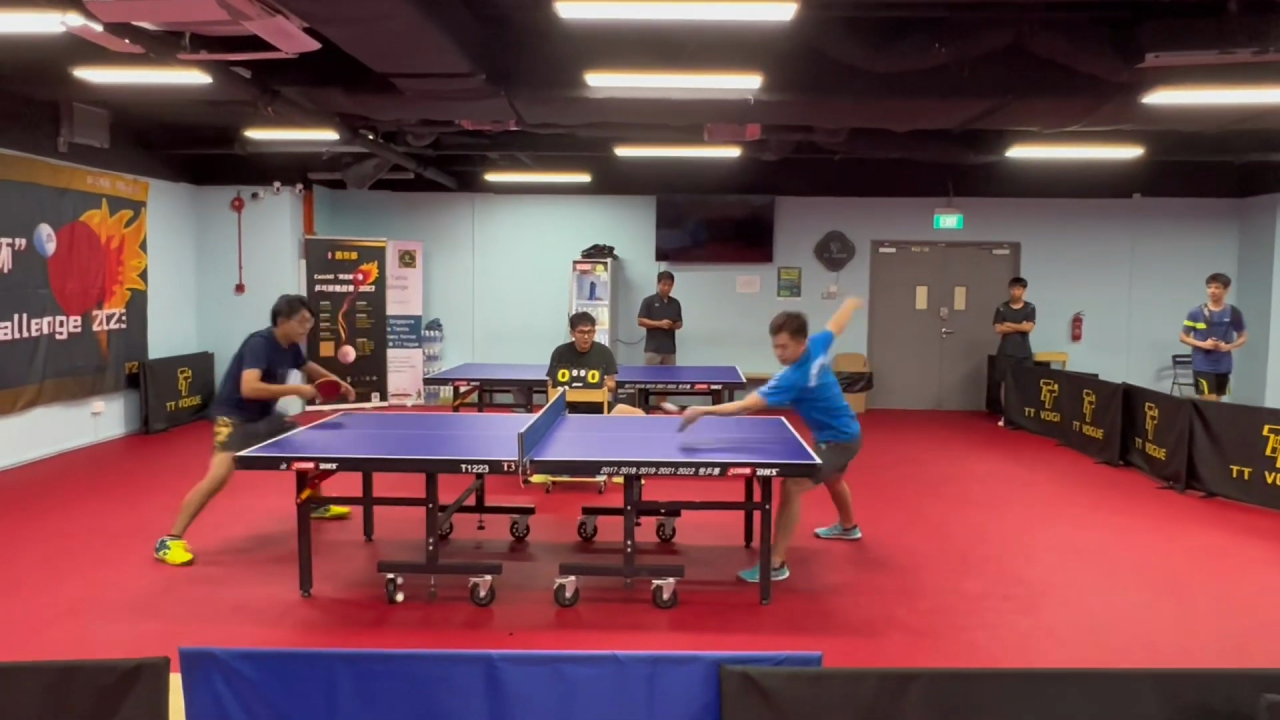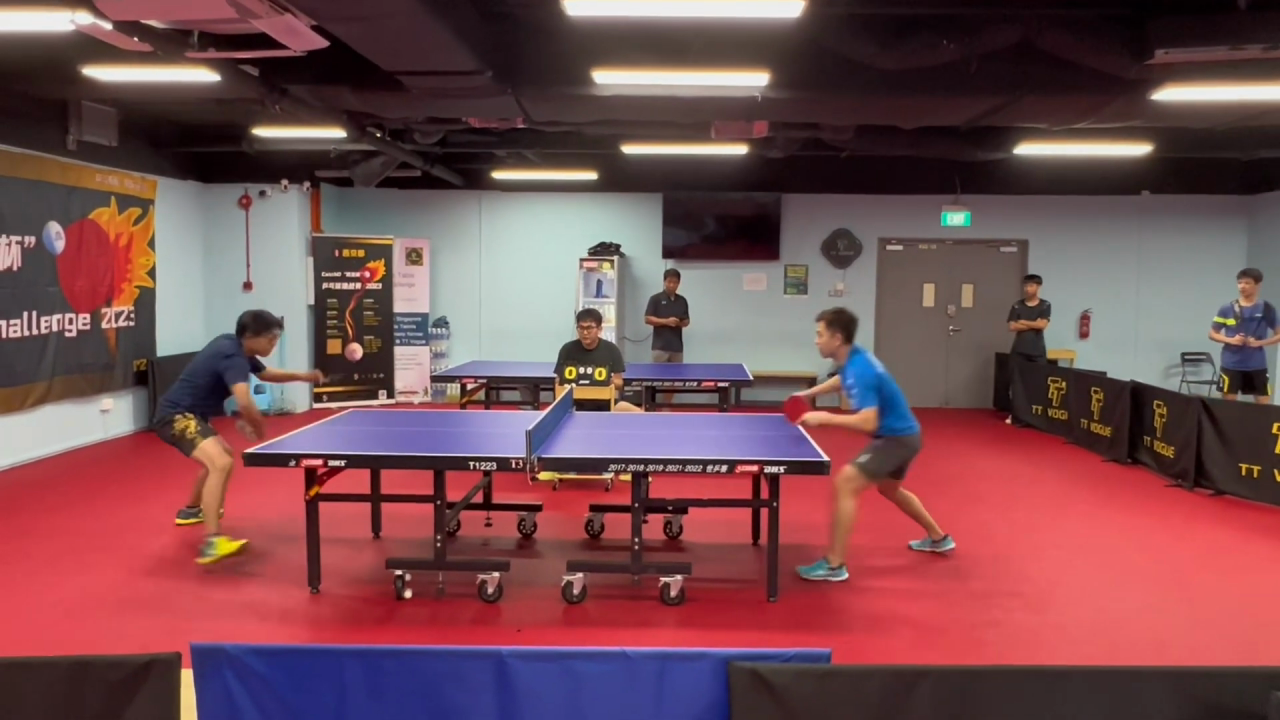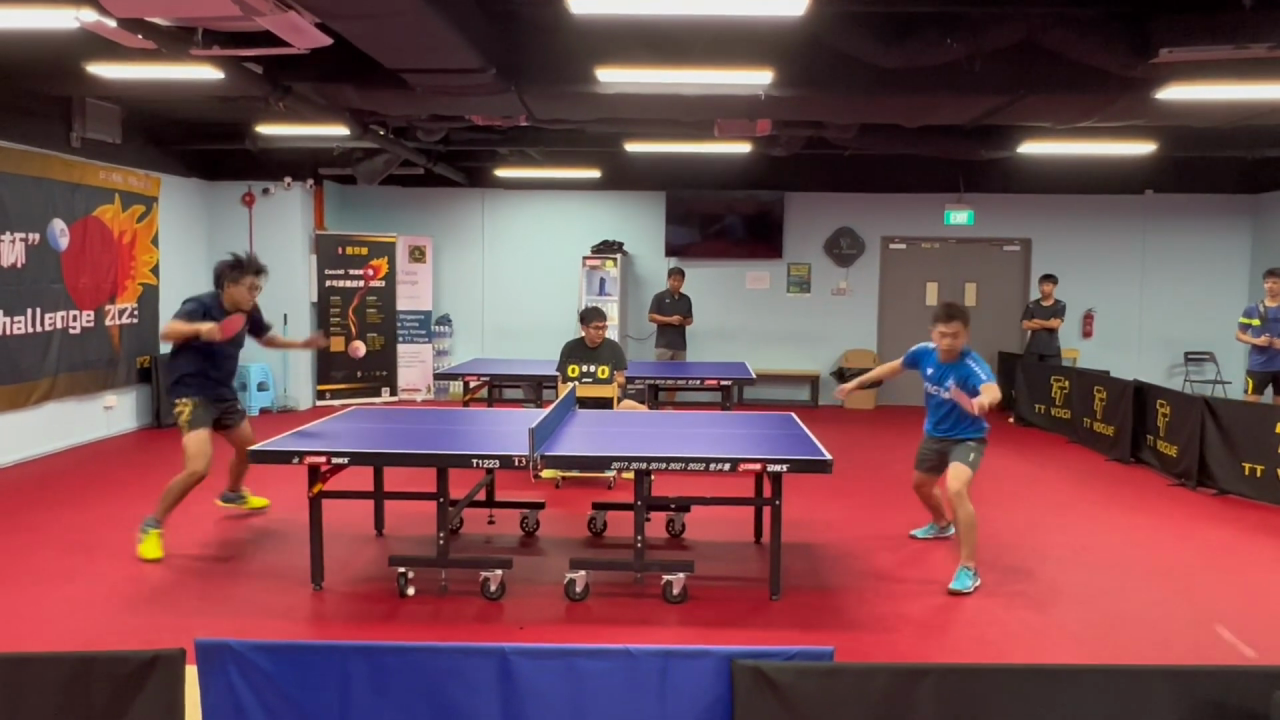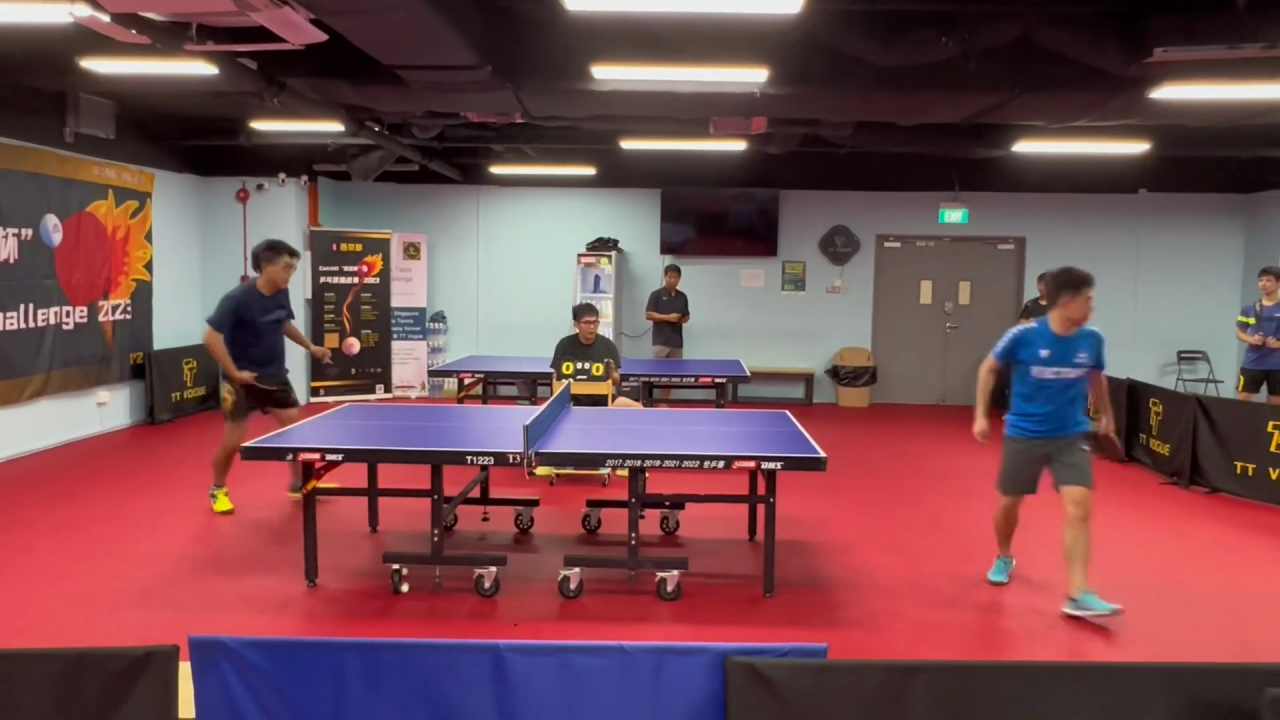
dt=0.5s
person 1, frame 1
left shoulder: (794, 379)
right shoulder: (817, 346)
left elbow: (747, 405)
right elbow: (836, 323)
left wrist: (704, 410)
right wrist: (849, 305)
left hip: (840, 441)
right hip: (849, 434)
left knee: (791, 487)
right knee: (832, 479)
left ankle: (777, 564)
right ankle: (846, 527)
person 1, frame 2
left shoulder: (859, 371)
right shoulder: (854, 357)
left elbow: (868, 423)
right elbow: (841, 380)
left wrist: (823, 417)
right wrist: (808, 393)
left hip: (896, 438)
right hip: (905, 434)
left knee: (844, 484)
right knee: (888, 488)
left ankle: (834, 564)
right ankle: (938, 537)
person 1, frame 3
left shoulder: (973, 366)
right shoulder: (922, 353)
left elbow: (992, 392)
right elbow: (895, 366)
left wrist: (983, 401)
right wrist: (856, 382)
left hip: (965, 440)
right hip: (933, 436)
left knee: (955, 490)
right knee: (921, 485)
left ankle: (968, 568)
right ankle: (943, 524)
person 1, frame 4
left shoulder: (1092, 340)
right shoulder: (1024, 335)
right elbow: (989, 369)
left wrist: (1104, 414)
right wrist: (980, 414)
left hip: (1071, 438)
right hip: (1024, 436)
left knee: (1079, 509)
right knee: (1009, 505)
left ankle: (1078, 595)
right ankle: (1004, 556)
person 2, frame 1
left shoulder: (291, 347)
right shoulder: (260, 344)
left elbow: (308, 367)
right elbow: (249, 389)
left wrist: (338, 384)
right wrist: (295, 390)
left hip: (264, 415)
right hip: (233, 415)
right knee: (218, 477)
left ankle: (316, 506)
right ankle: (172, 540)
person 2, frame 2
left shoulder: (235, 347)
right shoulder: (235, 358)
left elbow: (265, 373)
right elbow: (244, 402)
left wrist: (302, 377)
right wrist: (260, 428)
left hip: (185, 414)
right hip: (176, 416)
left knee: (224, 454)
right knee: (221, 464)
left ankle: (190, 509)
right ankle: (212, 544)
person 2, frame 3
left shoulder: (249, 309)
right shoulder: (199, 306)
left elbow: (267, 338)
right elbow: (167, 333)
left wrist: (303, 344)
right wrist: (198, 328)
left hip: (223, 391)
right hip: (192, 392)
left knee: (247, 443)
right knee: (199, 468)
left ankle: (233, 494)
right ankle: (152, 527)
person 2, frame 4
left shoulder: (281, 294)
right shoulder: (239, 298)
right elbow: (212, 336)
left wrist: (310, 347)
right wrist: (233, 372)
left hip: (274, 375)
right hip: (244, 378)
left knee: (295, 427)
right knee: (233, 441)
left ankle: (300, 483)
right ankle: (218, 489)
